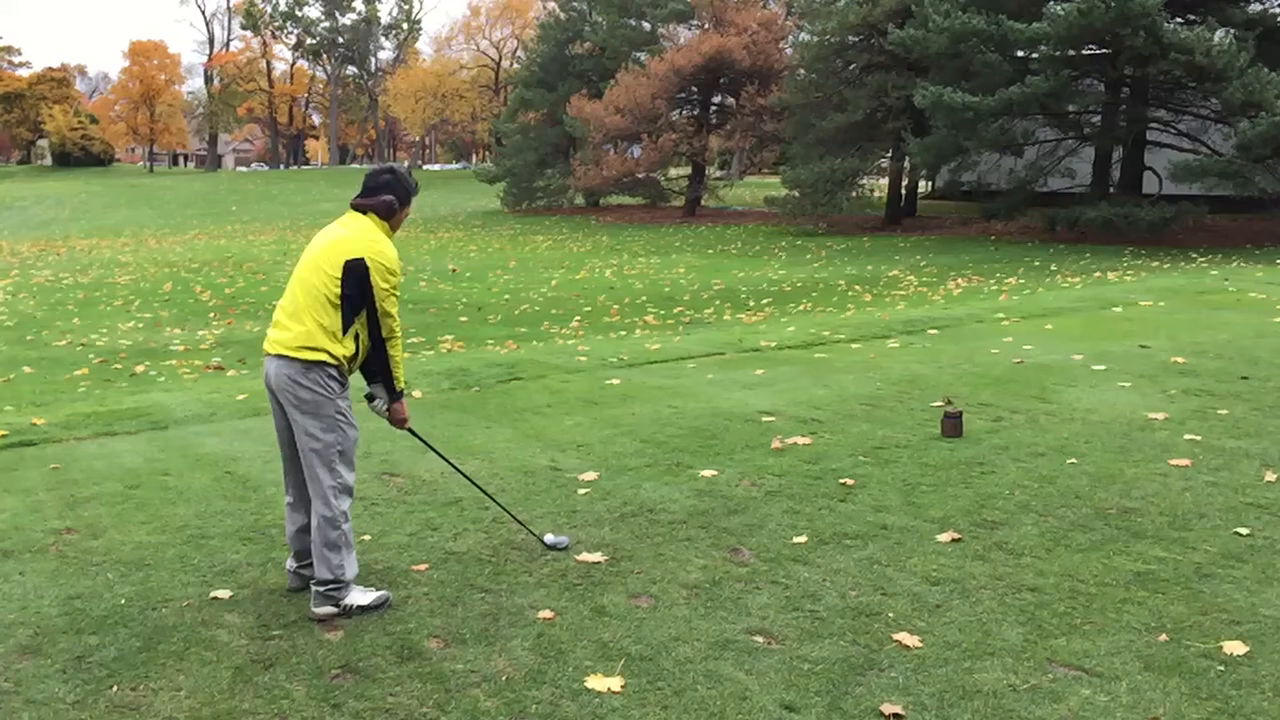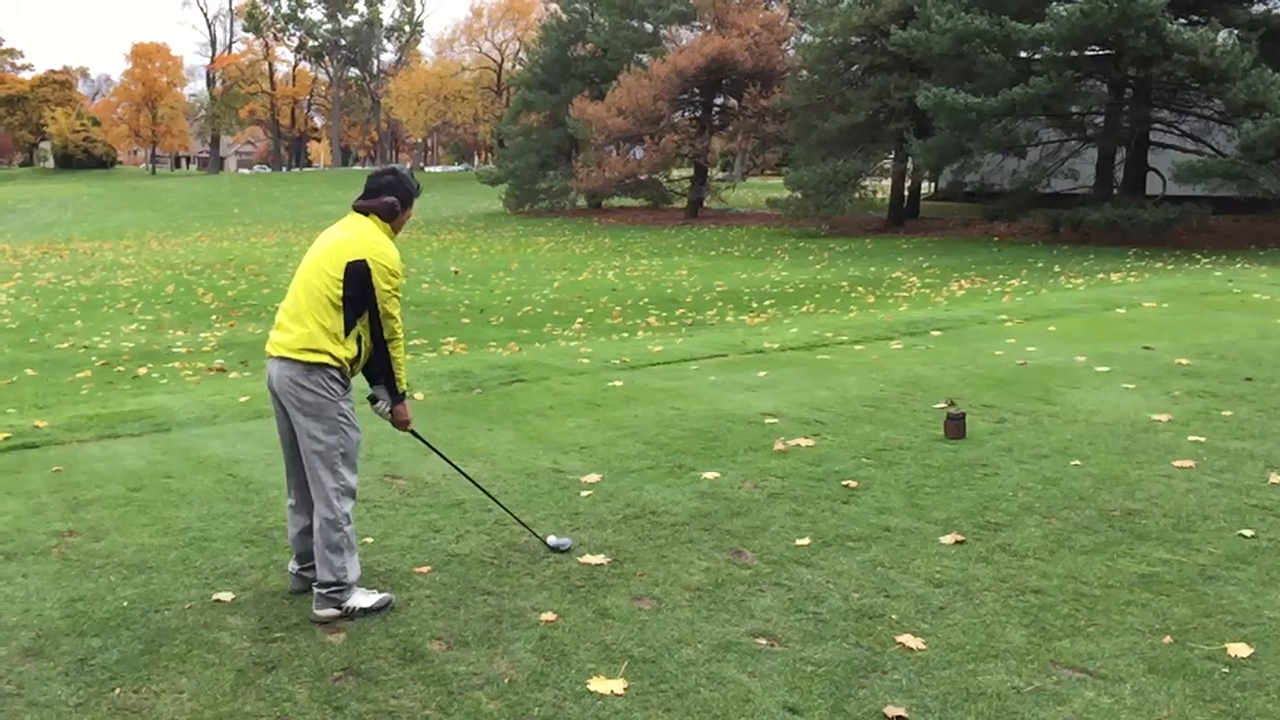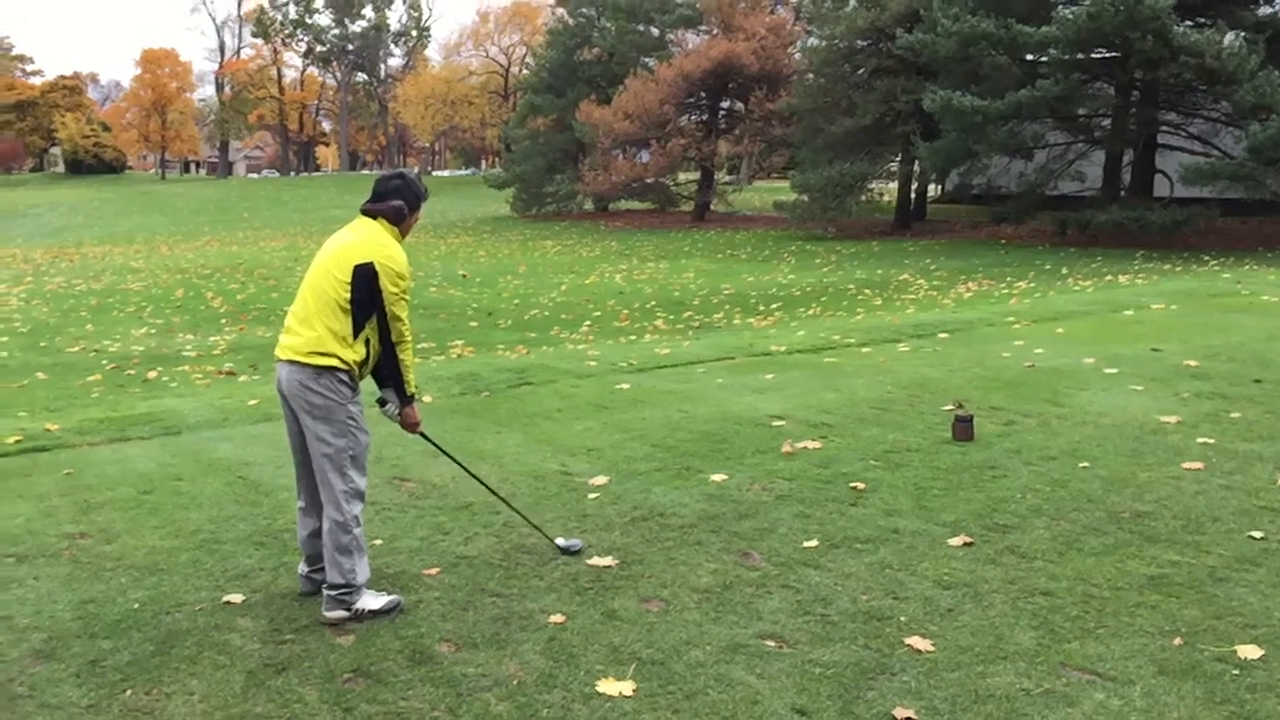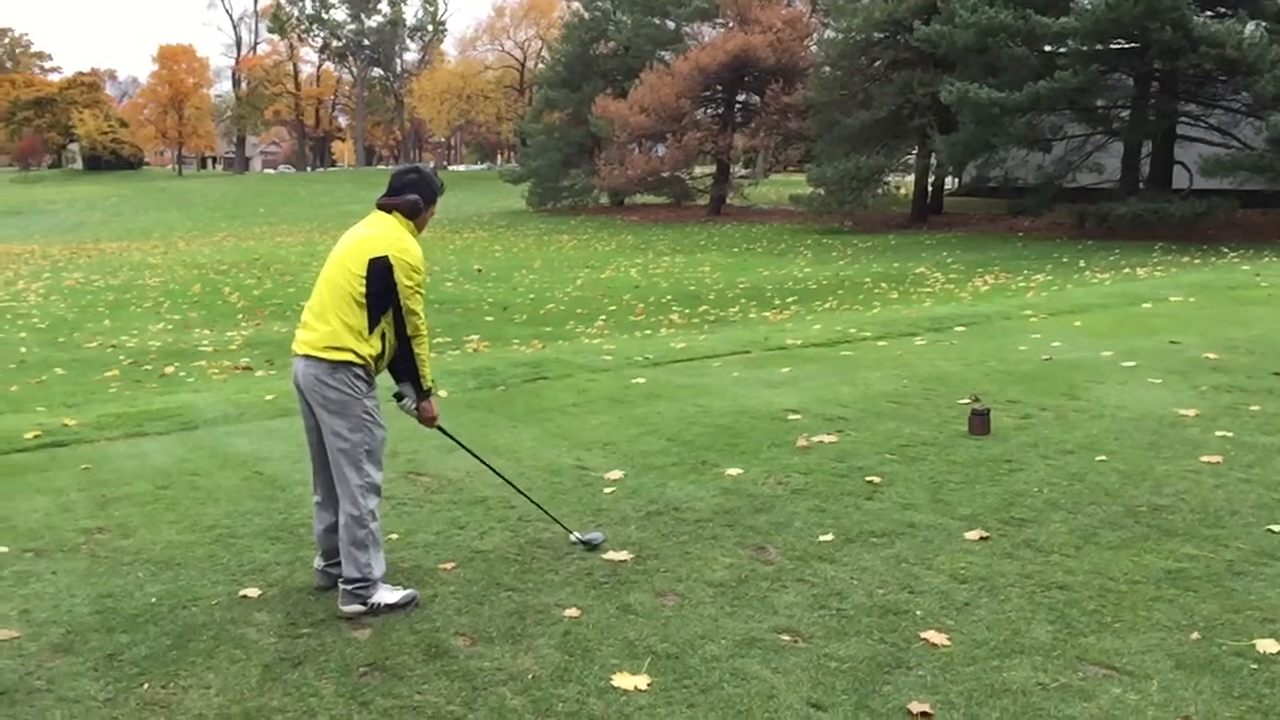
dt=0.5s
person 1, frame 1
left shoulder: (339, 231)
right shoulder: (377, 250)
right elbow: (383, 329)
left wrist: (375, 385)
right wrist: (394, 394)
left hip: (279, 359)
right hip: (312, 368)
left knee: (303, 476)
right knee: (331, 483)
left ankle: (304, 564)
right ankle: (333, 589)
person 1, frame 2
left shoulder: (341, 232)
right shoulder: (379, 251)
right elbow: (384, 330)
left wrist: (377, 387)
right wrist: (396, 396)
left hip: (282, 361)
right hip: (315, 372)
left knee: (306, 478)
right knee: (334, 485)
left ankle: (306, 567)
right ankle: (335, 593)
person 1, frame 3
left shoulder: (350, 236)
right shoulder: (386, 255)
right elbow: (394, 333)
left wrist: (387, 391)
right wrist: (406, 399)
left hip: (292, 364)
right hip: (323, 374)
left knee: (315, 480)
right knee: (343, 487)
left ankle: (316, 568)
right ankle: (344, 594)
person 1, frame 4
left shoulder: (366, 231)
right shoulder: (402, 248)
right elbow: (409, 327)
left wrist: (404, 384)
right wrist: (423, 392)
left hip: (309, 360)
right hip: (341, 369)
left knee: (332, 475)
right knee: (359, 481)
left ankle: (332, 562)
right ankle: (361, 588)
